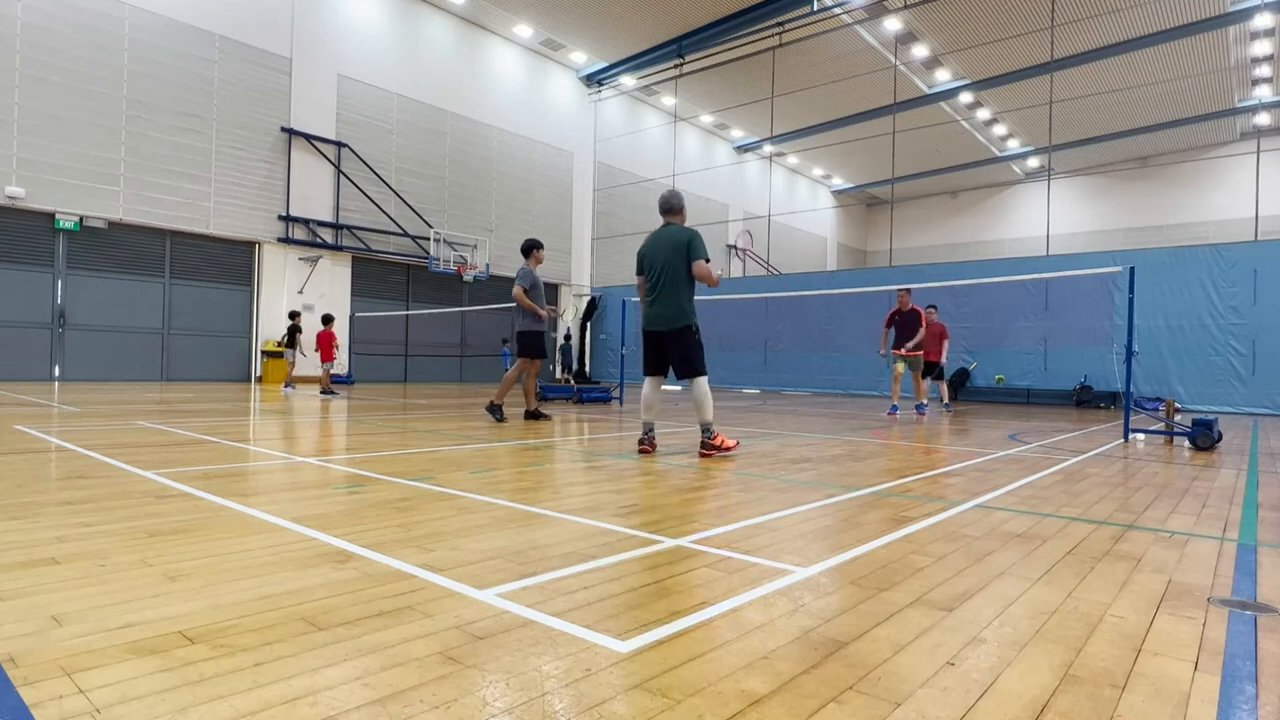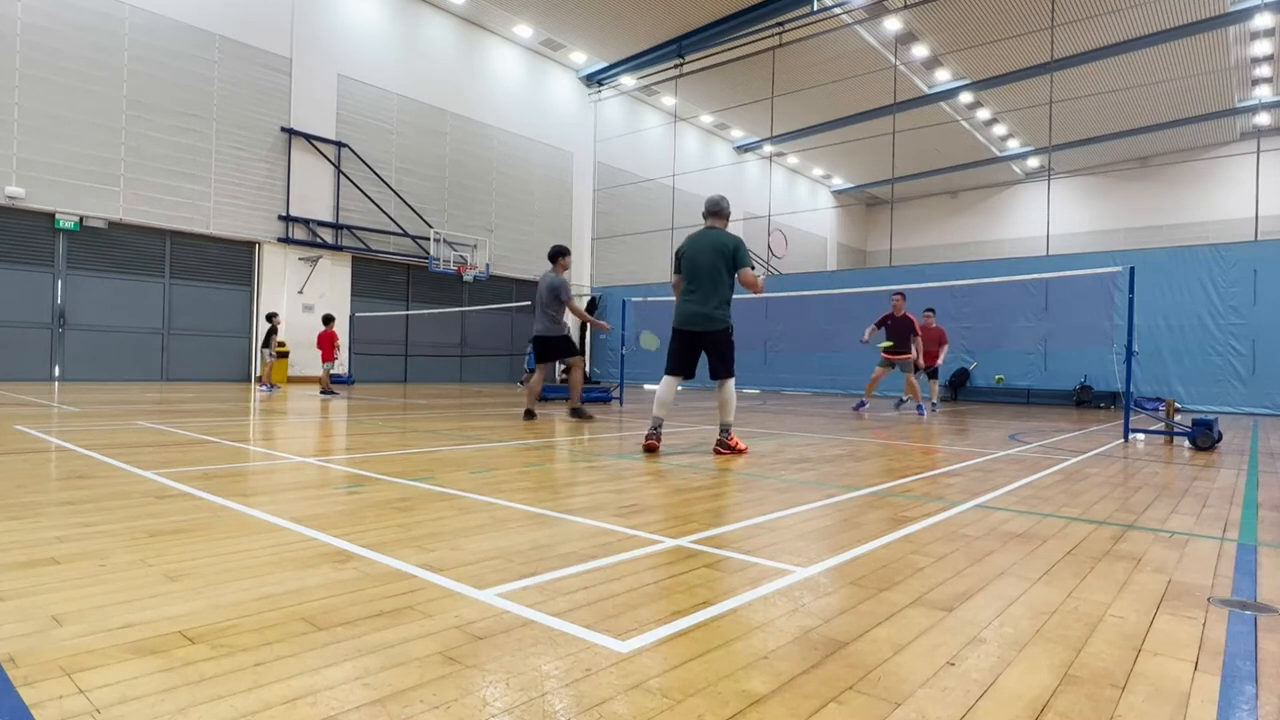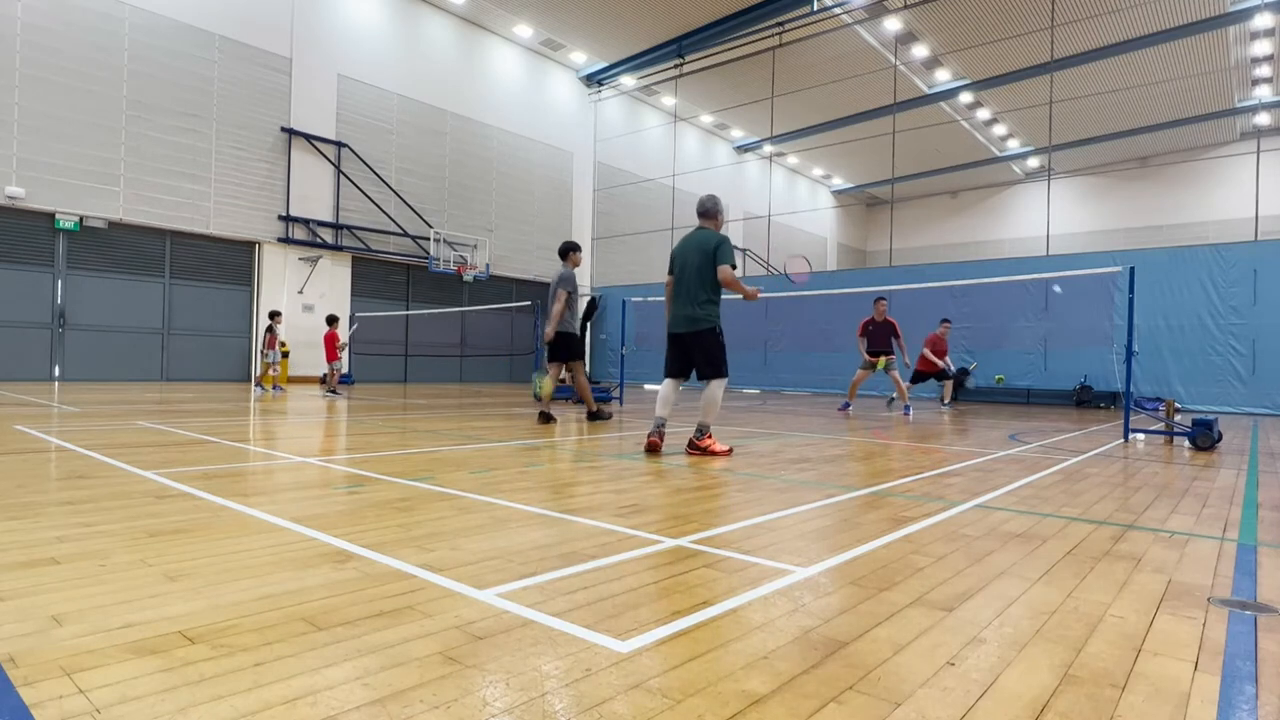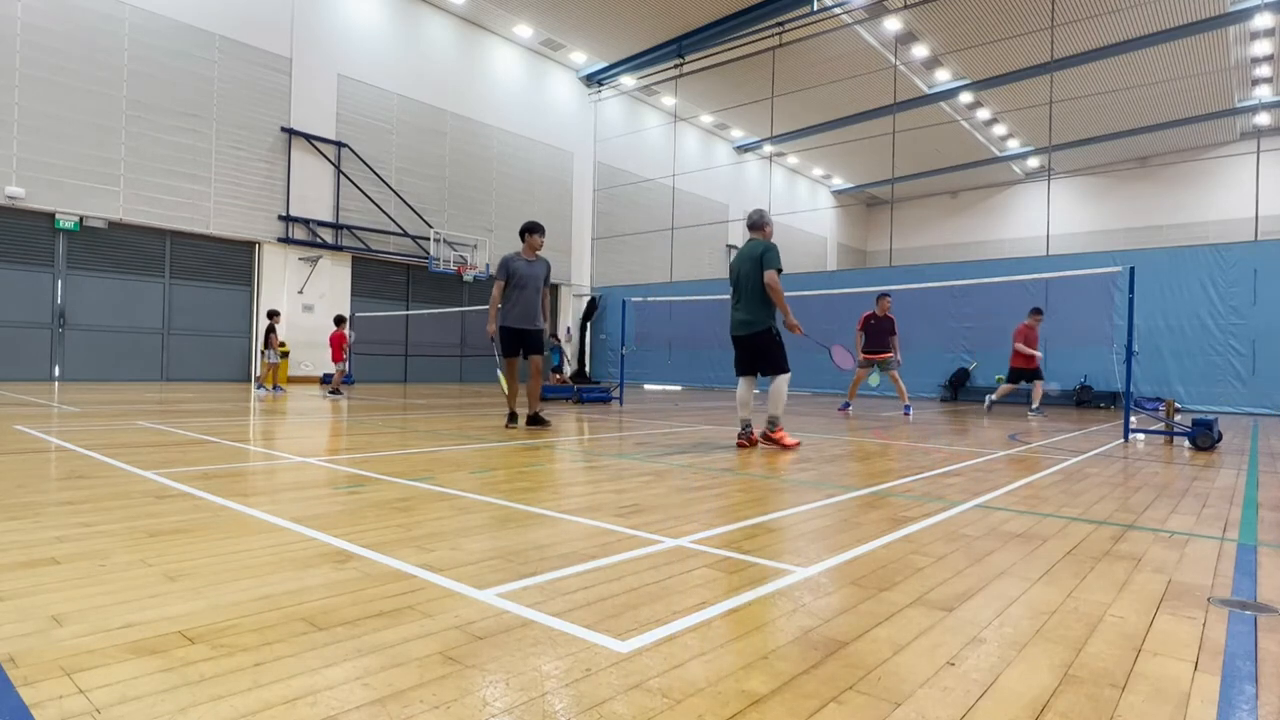
dt=1s
person 1, frame 1
left shoulder: (648, 243)
right shoulder: (690, 236)
right elbow: (700, 272)
right wrist: (714, 279)
left hip: (652, 321)
right hip: (682, 320)
left knee: (652, 378)
right knee: (698, 376)
left ankle: (647, 436)
right ankle: (709, 437)
person 1, frame 2
left shoulder: (687, 243)
right shoulder: (733, 243)
right elbow: (747, 280)
right wrist: (758, 285)
left hip: (684, 320)
right hip: (717, 322)
left knee: (671, 375)
right knee: (725, 378)
left ankle: (654, 431)
right ankle: (725, 438)
person 1, frame 3
left shoulder: (681, 244)
right shoulder: (719, 241)
left elbow: (670, 285)
right elbow: (725, 276)
left wrist: (672, 318)
right wrist: (746, 291)
left hip: (677, 322)
right hip: (705, 322)
left knee: (673, 378)
right knee: (716, 378)
left ankle: (657, 432)
right ankle: (700, 438)
person 1, frame 4
left shoulder: (738, 256)
right shoulder: (767, 248)
right elbow: (770, 281)
right wrist: (788, 315)
left hip: (738, 325)
right hip: (761, 324)
left knee: (745, 378)
right knee: (780, 374)
left ankle: (745, 431)
right ankle: (773, 429)
person 2, frame 1
left shoulder: (532, 273)
right shoulder: (526, 271)
right elbow: (517, 294)
left wrist: (544, 309)
right wrist: (539, 310)
left hip: (536, 328)
right hip: (528, 328)
left knee: (533, 369)
right knee: (521, 366)
left ankle: (531, 409)
right ankle: (495, 403)
person 2, frame 2
left shoulder: (544, 278)
right shoulder: (560, 282)
right elbow: (573, 309)
right wrist: (596, 323)
left hip: (539, 333)
right hip: (555, 333)
left knee: (540, 372)
right knee: (577, 364)
left ankle: (529, 409)
right ankle: (575, 407)
person 2, frame 3
left shoulder: (560, 274)
right shoulder: (568, 274)
right elbow: (559, 302)
right wrist: (551, 327)
left hip: (557, 331)
right hip: (565, 330)
left knee: (555, 370)
right knee: (578, 370)
left ankle: (545, 412)
right ankle: (593, 410)
person 2, frame 4
left shoulder: (544, 265)
right shoulder: (508, 261)
right elbow: (497, 292)
left wrist: (546, 322)
right wrist: (491, 321)
left hip: (534, 326)
right hip: (509, 325)
left knee: (536, 368)
right knee: (511, 370)
left ankle: (534, 413)
right ankle: (512, 413)
